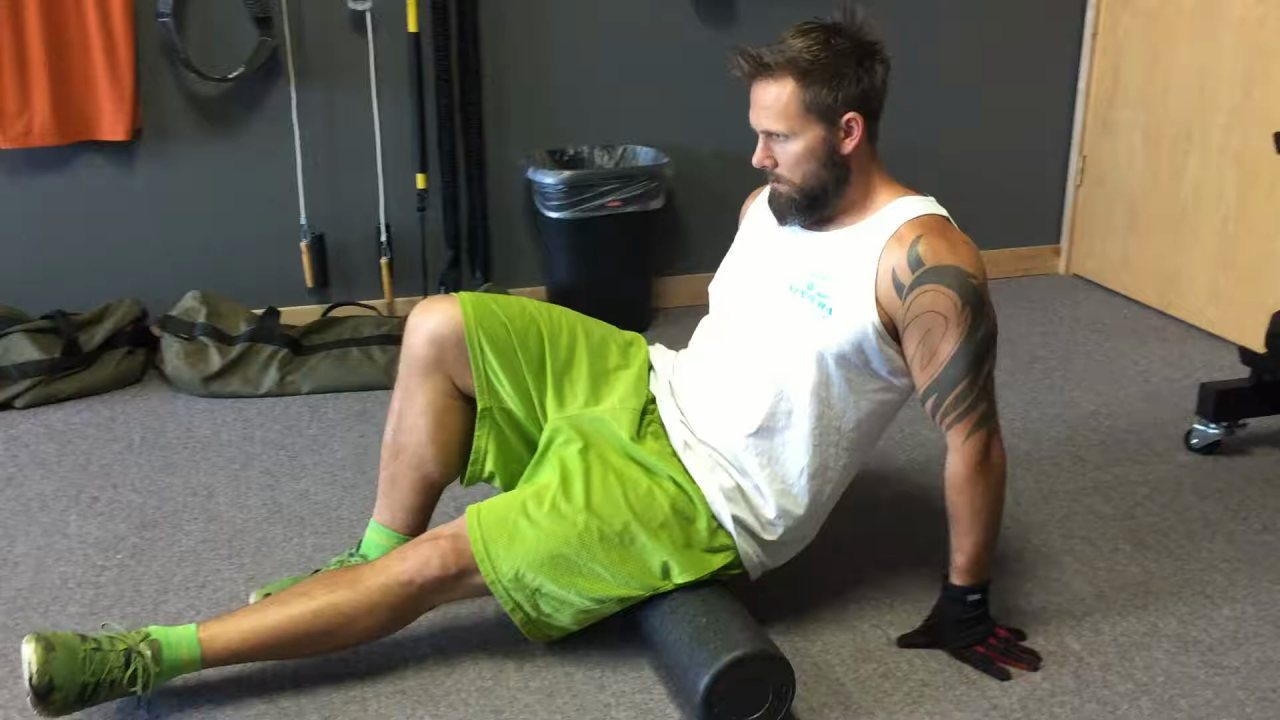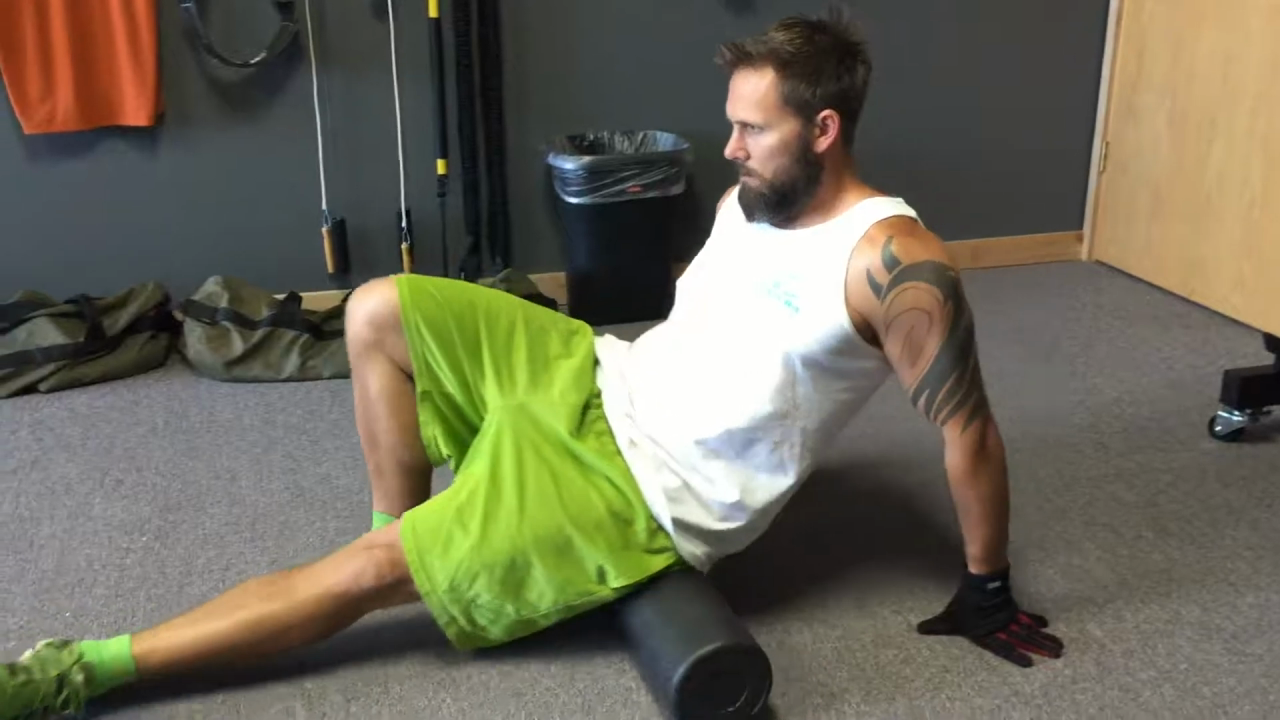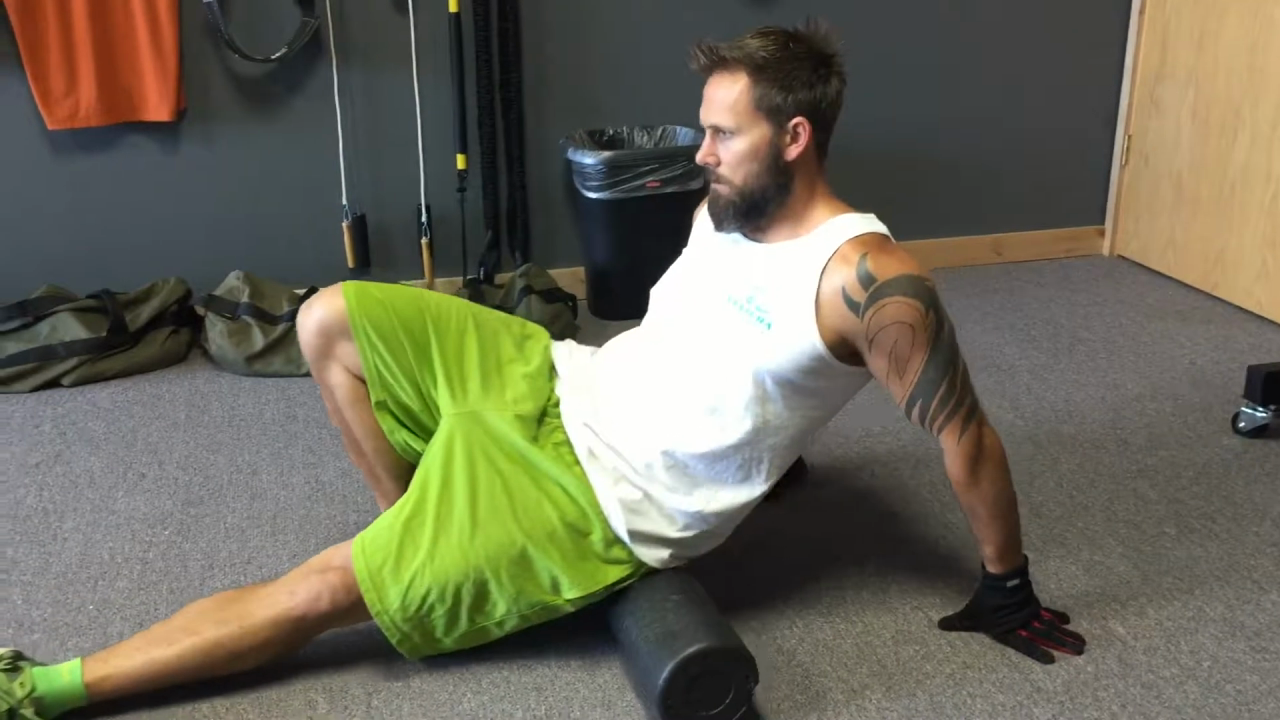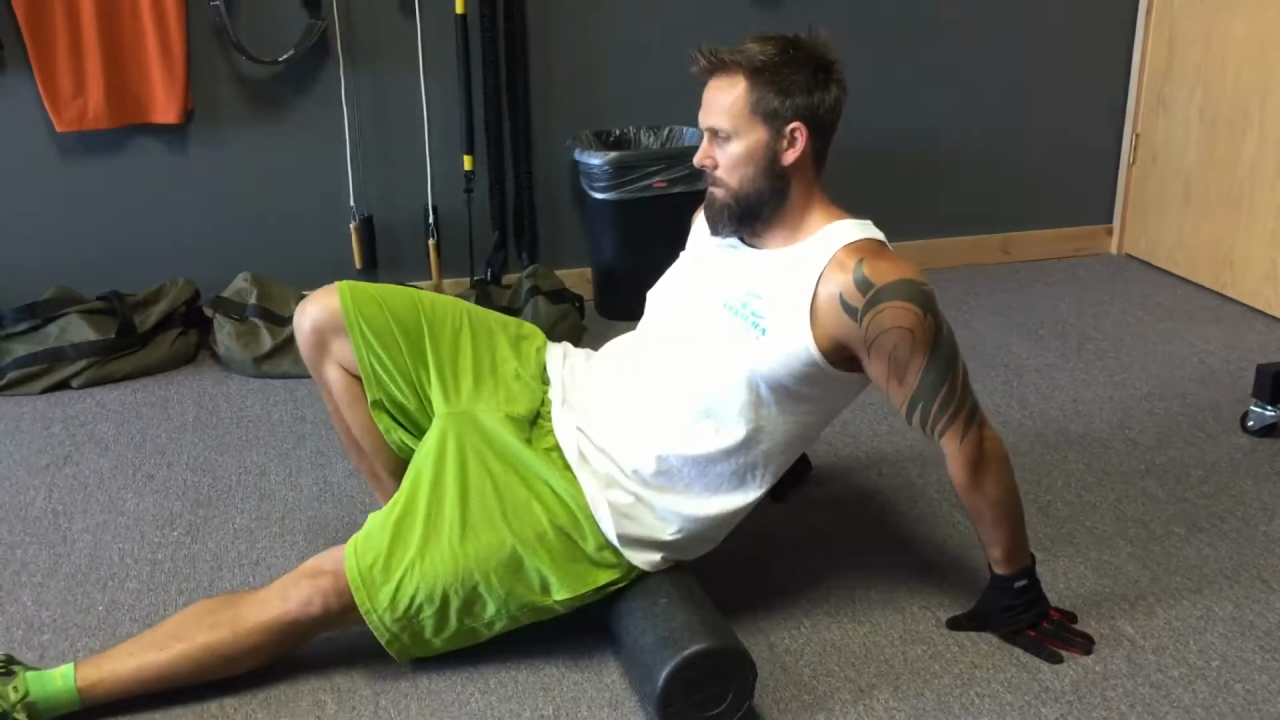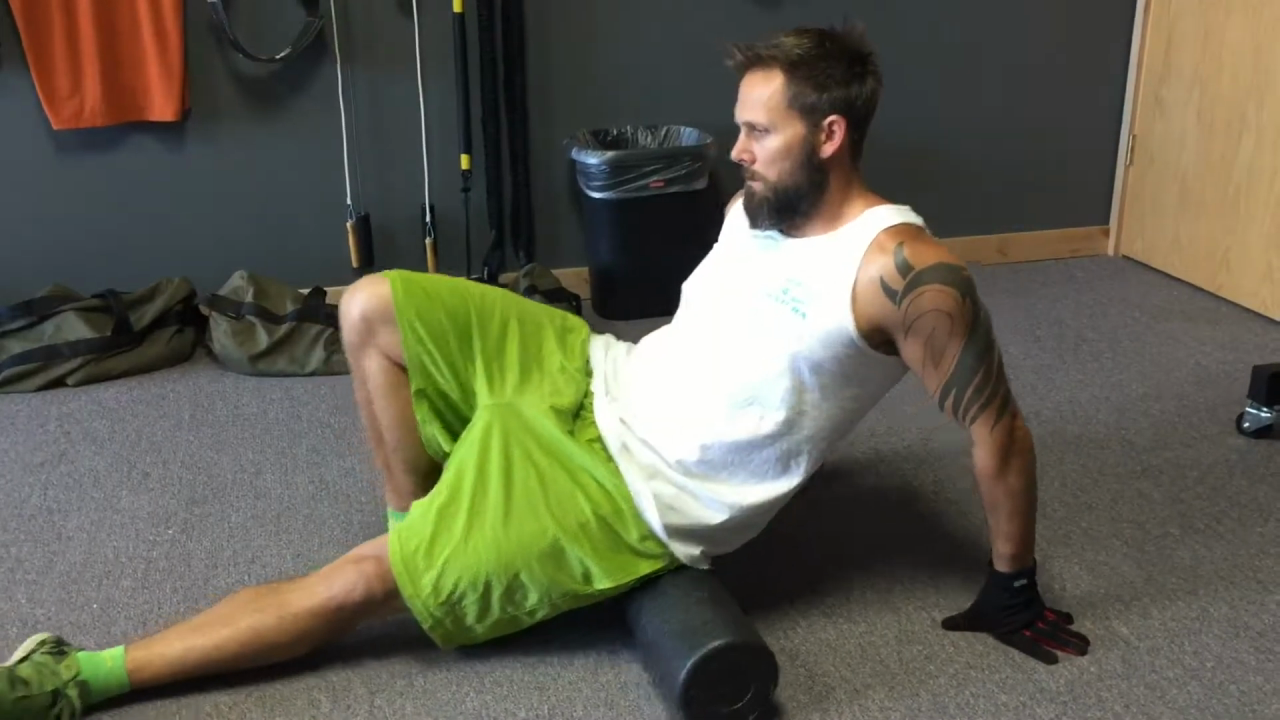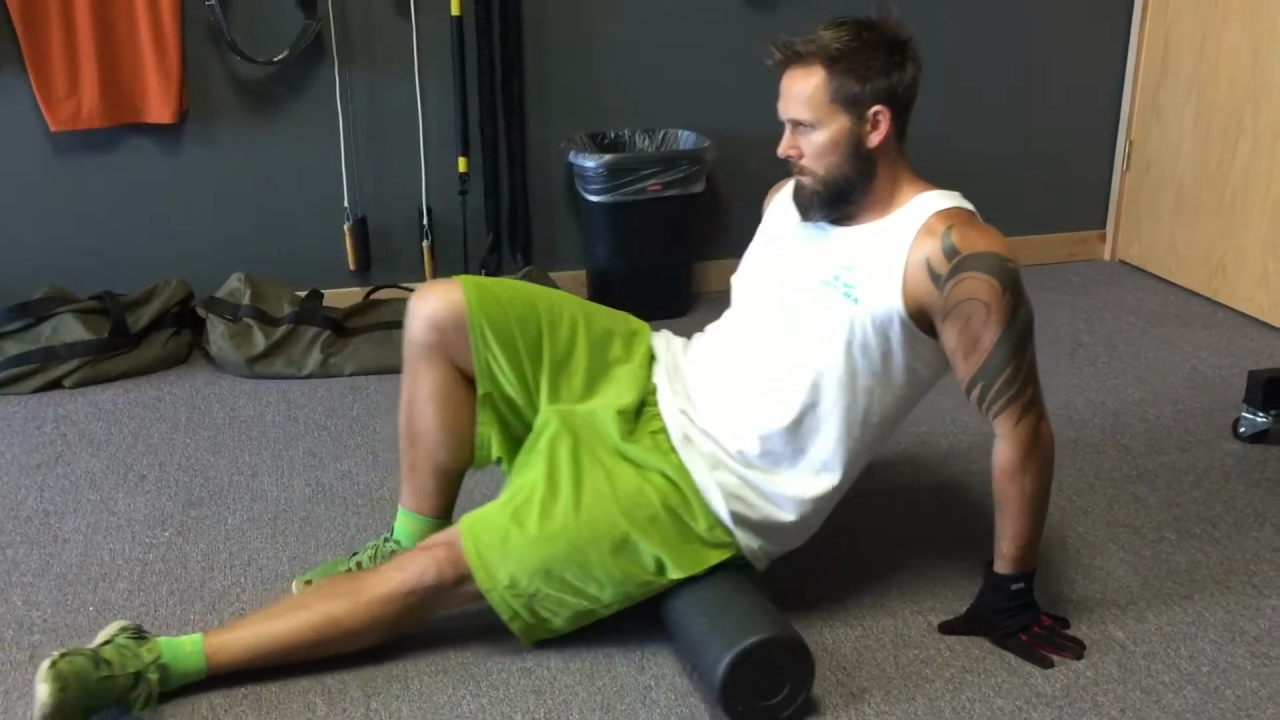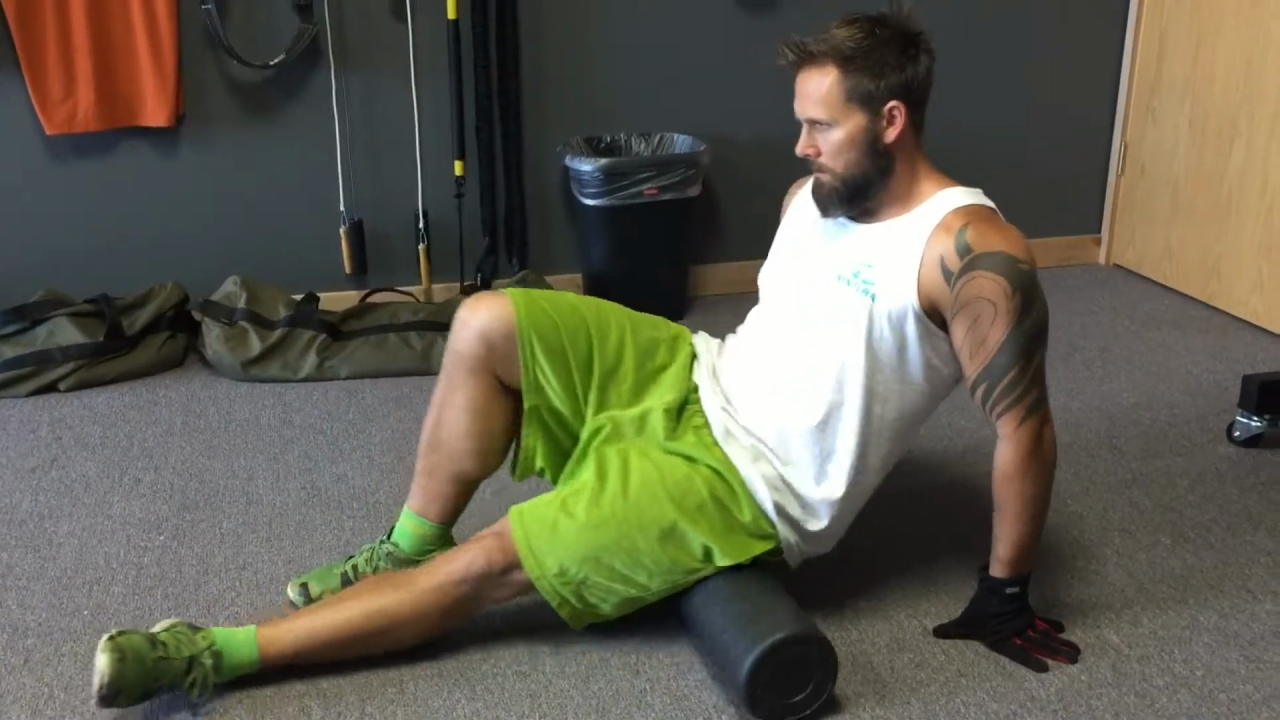
dt=0.3s
person 1, frame 1
left shoulder: (923, 260)
right shoulder: (774, 204)
left elbow: (972, 438)
left wrist: (965, 605)
left hip: (696, 501)
right hip: (647, 394)
left knee: (437, 567)
right knee: (442, 330)
right ankle: (376, 554)
person 1, frame 2
left shoulder: (892, 261)
right shoulder: (750, 198)
left elbow: (968, 432)
left wrist: (985, 594)
left hip: (647, 493)
right hip: (602, 382)
left knee: (376, 571)
right knee: (382, 312)
right ankle: (394, 529)
person 1, frame 3
left shoulder: (864, 279)
right shoulder: (728, 209)
left elbow: (965, 436)
left wrist: (1007, 591)
left hip: (597, 500)
right hip: (558, 388)
left knee: (322, 589)
right knee: (331, 321)
right ankle: (411, 533)
person 1, frame 4
left shoulder: (860, 285)
right shoulder: (726, 213)
left elbow: (966, 441)
left wrist: (1014, 589)
left hip: (594, 503)
right hip: (557, 390)
left knee: (319, 591)
right knee: (328, 319)
right ankle: (415, 530)
person 1, frame 5
left shoulder: (898, 266)
right shoulder: (759, 205)
left elbow: (995, 428)
left wrist: (1012, 589)
left hip: (634, 492)
right hip: (596, 378)
left knee: (363, 580)
right knee: (375, 307)
right ankle: (415, 528)
person 1, frame 6
left shoulder: (946, 252)
right shoulder: (796, 198)
left elbow: (1020, 424)
left wrist: (1009, 591)
left hip: (696, 489)
right hip: (657, 381)
left knee: (442, 573)
right knee: (441, 314)
right ankle: (413, 532)
person 1, frame 7
left shoulder: (969, 249)
right shoulder: (814, 197)
left elbow: (1024, 428)
left wrist: (1004, 595)
left hip: (748, 485)
right hip: (700, 383)
left knee: (492, 562)
right knee: (489, 323)
left ankle: (218, 654)
right ankle: (406, 550)
